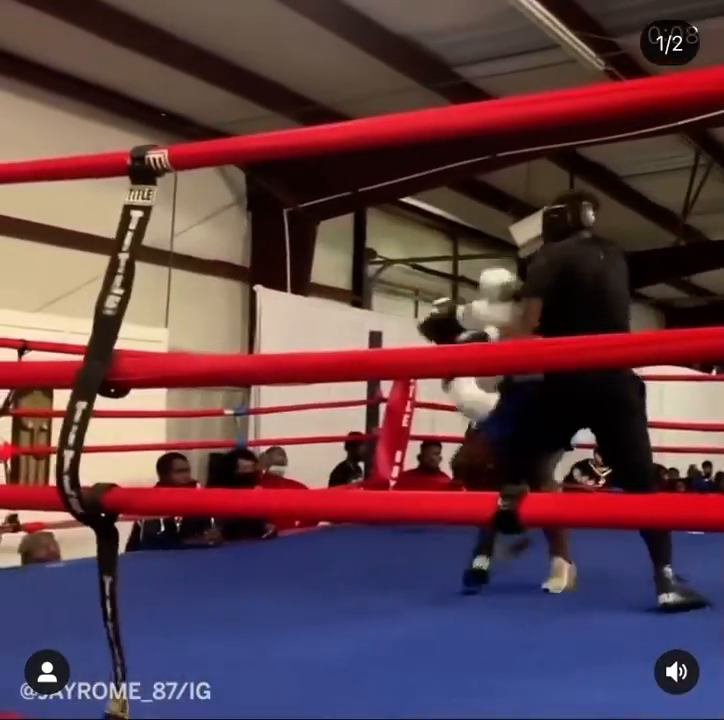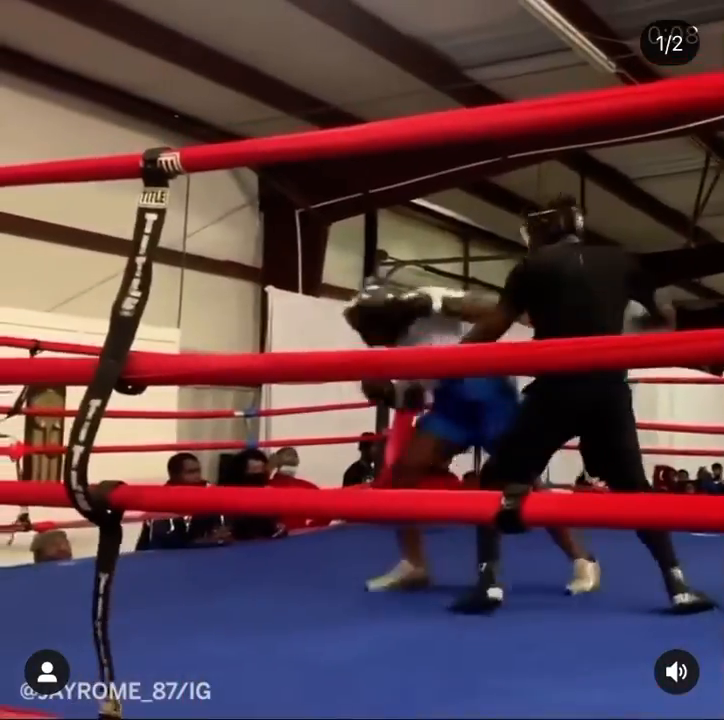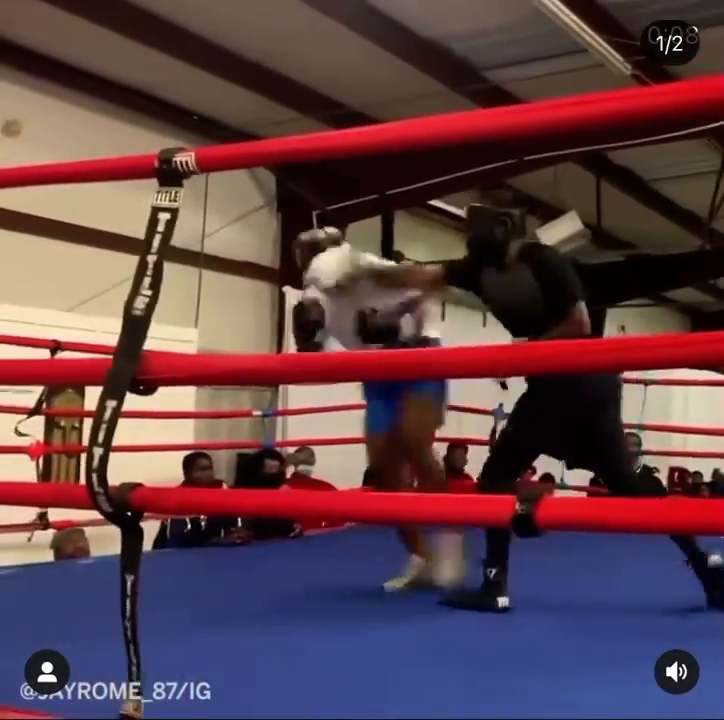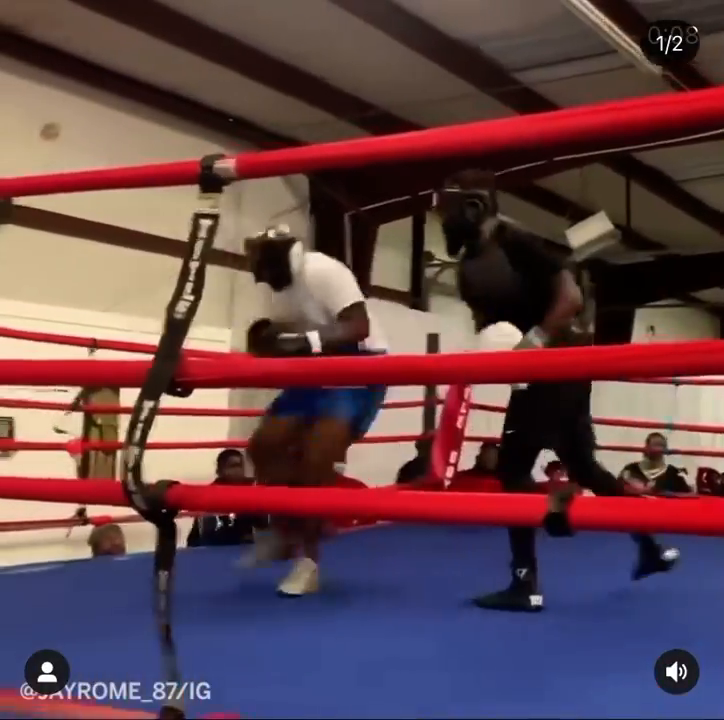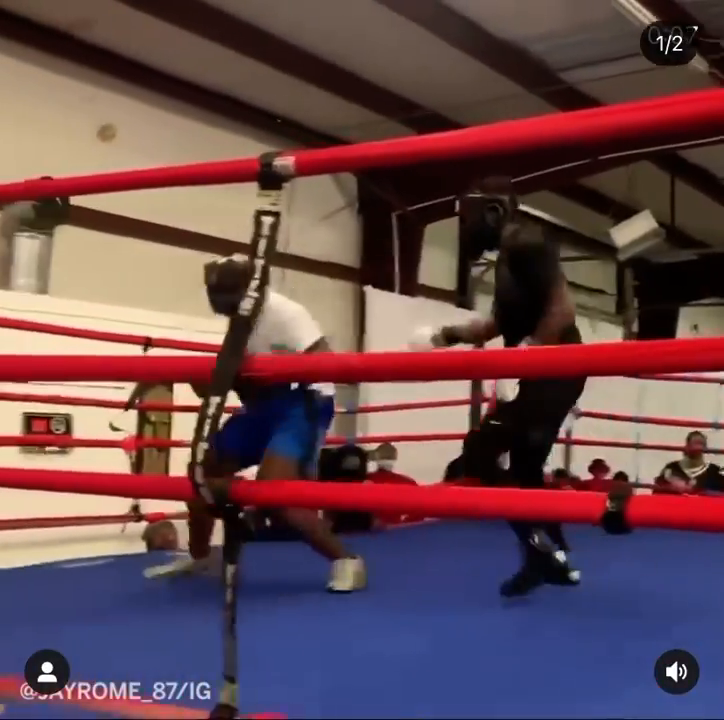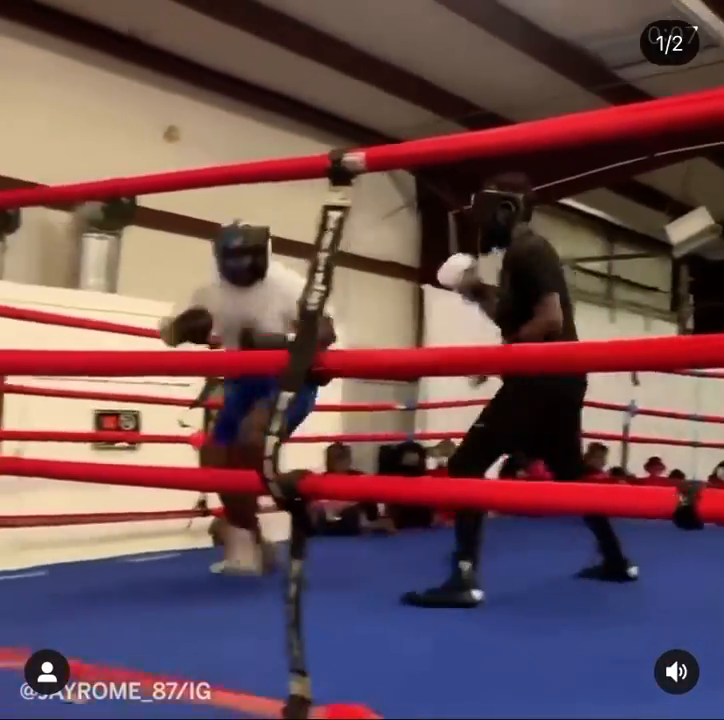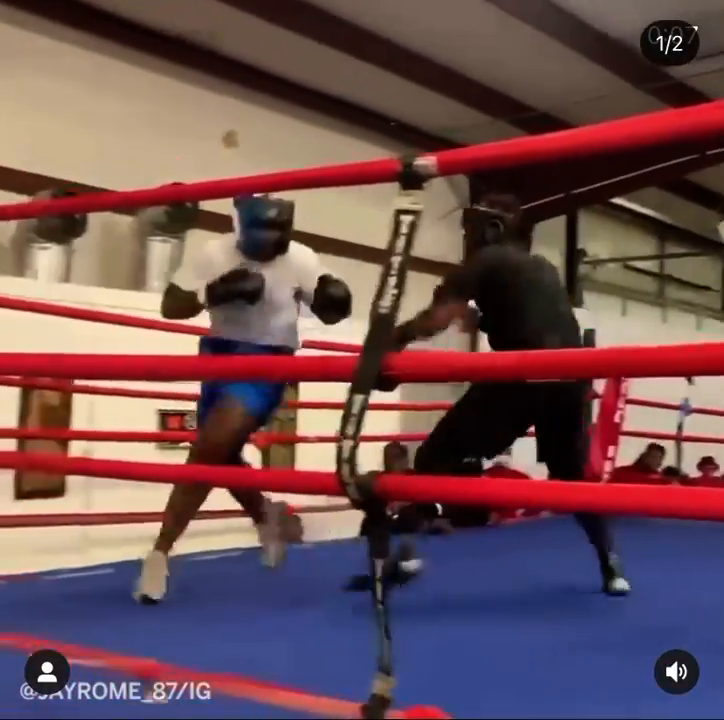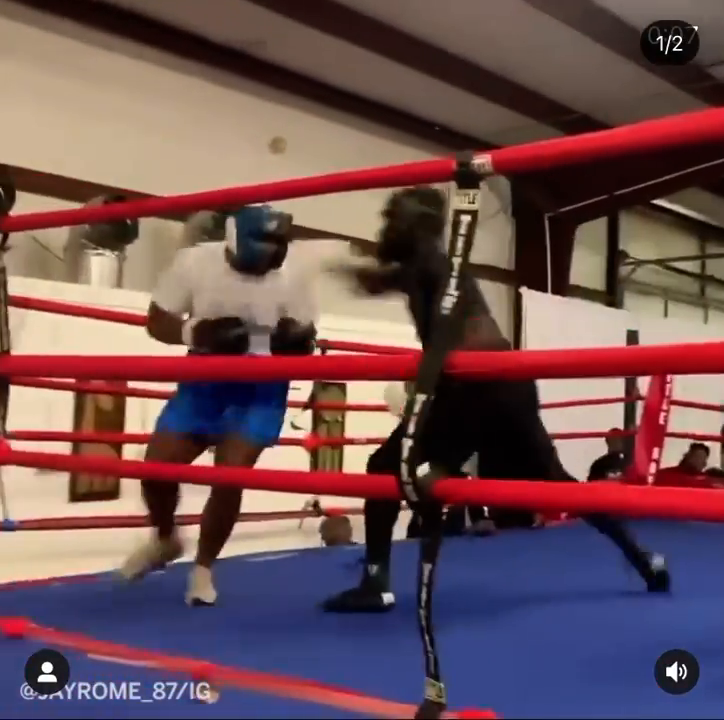
dt=0.2s
person 1, frame 1
left shoulder: (552, 258)
right shoulder: (615, 259)
left elbow: (527, 323)
left hip: (567, 381)
right hip: (618, 382)
left knee: (515, 467)
right knee: (640, 484)
right ankle: (667, 582)
person 1, frame 2
left shoulder: (535, 265)
right shoulder: (621, 262)
left elbow: (492, 326)
right elbow: (662, 317)
left hip: (559, 386)
right hip: (608, 386)
left knee: (500, 476)
right knee: (632, 488)
left ankle: (488, 580)
right ankle: (679, 584)
person 1, frame 3
left shoulder: (546, 260)
right shoulder: (483, 267)
left elbow: (580, 324)
right elbow: (420, 276)
right wrist: (372, 272)
left hip: (574, 381)
right hip: (594, 383)
left knee: (499, 476)
right knee: (623, 481)
left ankle: (494, 586)
person 1, frame 4
left shoulder: (518, 245)
right shoulder: (469, 262)
left elbow: (571, 298)
right elbow: (486, 324)
left wrist: (535, 342)
left knee: (511, 468)
right knee: (582, 465)
left ankle: (525, 585)
right ankle: (652, 547)
person 1, frame 5
left shoulder: (531, 248)
right shoulder: (508, 256)
left elbow: (562, 310)
right elbow: (496, 324)
left wrist: (526, 352)
right wrist: (449, 334)
left hip: (556, 372)
right hip: (545, 375)
left knee: (486, 449)
right knee: (525, 469)
left ankle: (541, 550)
right ankle: (557, 560)
person 1, frame 6
left shoulder: (528, 252)
right shoulder: (530, 253)
left elbow: (552, 318)
right elbow: (522, 314)
right wrist: (474, 289)
left hip: (542, 375)
right hip: (562, 376)
left knee: (467, 463)
right knee: (567, 470)
left ankle: (464, 577)
right ankle: (616, 558)
person 1, frame 7
left shoulder: (483, 262)
right shoulder: (545, 268)
left elbow: (436, 319)
left wrist: (389, 342)
left hip: (524, 377)
right hip: (571, 378)
left knee: (434, 459)
right knee: (571, 478)
right ankle: (611, 567)
person 1, frame 8
left shoulder: (432, 270)
right shoulder: (414, 266)
left elbow: (477, 338)
right elbow: (372, 282)
left hip: (481, 389)
right hip: (505, 389)
left knee: (386, 467)
right knee: (554, 482)
left ankle: (375, 583)
right ankle: (645, 559)
person 2, frame 1
left shoulder: (485, 310)
right shoulder: (464, 341)
left wrist: (489, 336)
right hip: (515, 394)
left knee: (537, 474)
right knee: (465, 464)
left ankle: (562, 561)
person 2, frame 2
right shoulder: (401, 350)
left elbow: (472, 308)
right elbow: (414, 400)
left wrist: (431, 303)
right wrist: (388, 392)
left hip: (483, 386)
right hip: (450, 403)
right knee: (404, 471)
left ankle: (581, 560)
right ankle: (413, 565)
person 2, frame 3
left shoulder: (374, 272)
right shoulder: (318, 294)
left elbow: (420, 308)
right elbow: (309, 350)
left wrist: (400, 326)
right wrist: (306, 326)
right hip: (380, 376)
left knee: (412, 438)
right knee: (383, 469)
left ankle: (448, 530)
right ankle: (421, 558)
person 2, frame 4
left shoulder: (324, 273)
right shoulder: (273, 286)
left elbow: (357, 327)
right elbow: (273, 334)
left wrist: (307, 342)
right wrist: (261, 337)
left knee: (315, 459)
right knee: (264, 445)
left ankle: (308, 560)
right ankle: (284, 534)
person 2, frame 5
left shoulder: (281, 312)
right shoulder: (237, 317)
left hip: (301, 408)
right hip: (263, 406)
right knee: (204, 471)
left ankle: (345, 561)
right ankle: (198, 558)
person 2, frame 6
left shoulder: (287, 285)
right shoulder: (213, 290)
left elbow: (325, 339)
right elbow: (172, 334)
left wrist: (282, 344)
right wrist: (187, 327)
right hip: (244, 381)
left knee: (250, 443)
right knee: (222, 463)
left ankle: (241, 533)
right ankle: (253, 544)
person 2, frame 7
left shoulder: (301, 259)
right shoulder: (213, 253)
left elbow: (328, 313)
right elbow: (170, 306)
left wrist: (335, 300)
right wrist: (214, 291)
right hip: (221, 357)
left knee: (208, 451)
right knee: (221, 456)
left ankle: (158, 556)
right ankle: (268, 515)
person 2, frame 8
left shoulder: (286, 280)
right shoulder: (198, 262)
left elbow: (300, 344)
right elbow: (156, 323)
left wrist: (302, 338)
right wrist: (195, 332)
left hip: (259, 387)
right hip: (205, 377)
left knee: (229, 478)
right knee: (157, 468)
left ankle: (203, 567)
right ankle: (164, 541)
